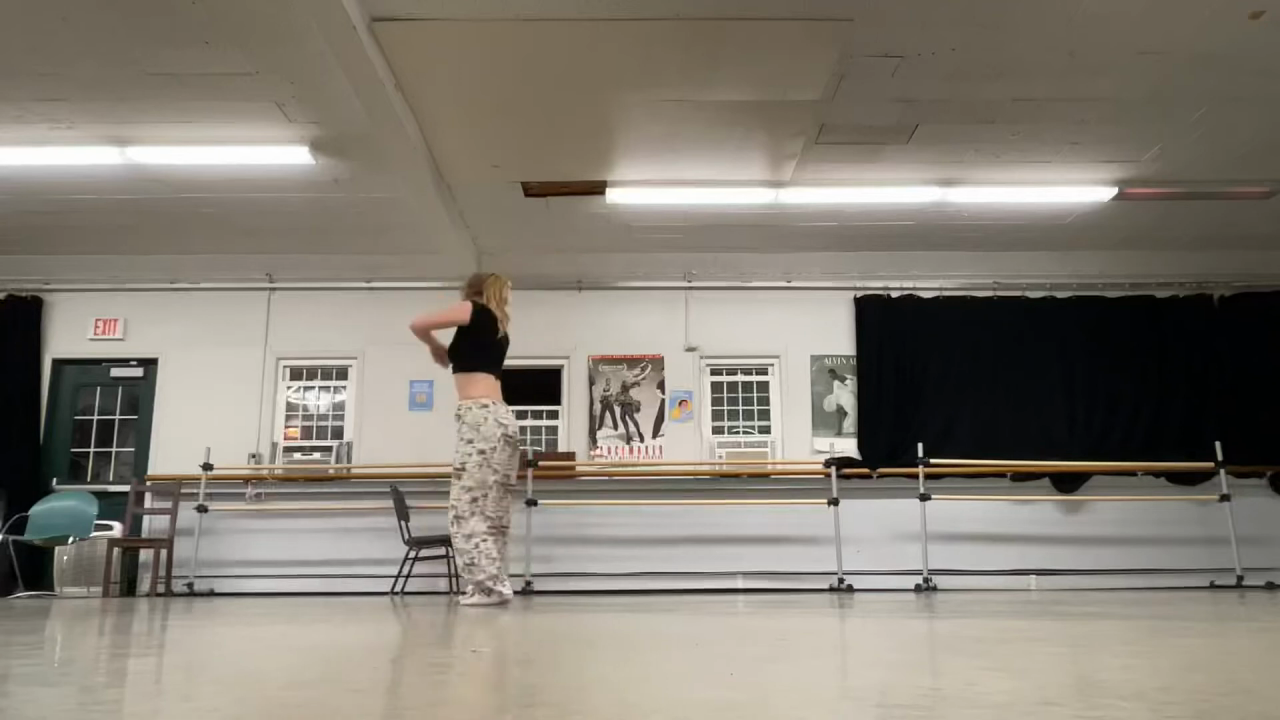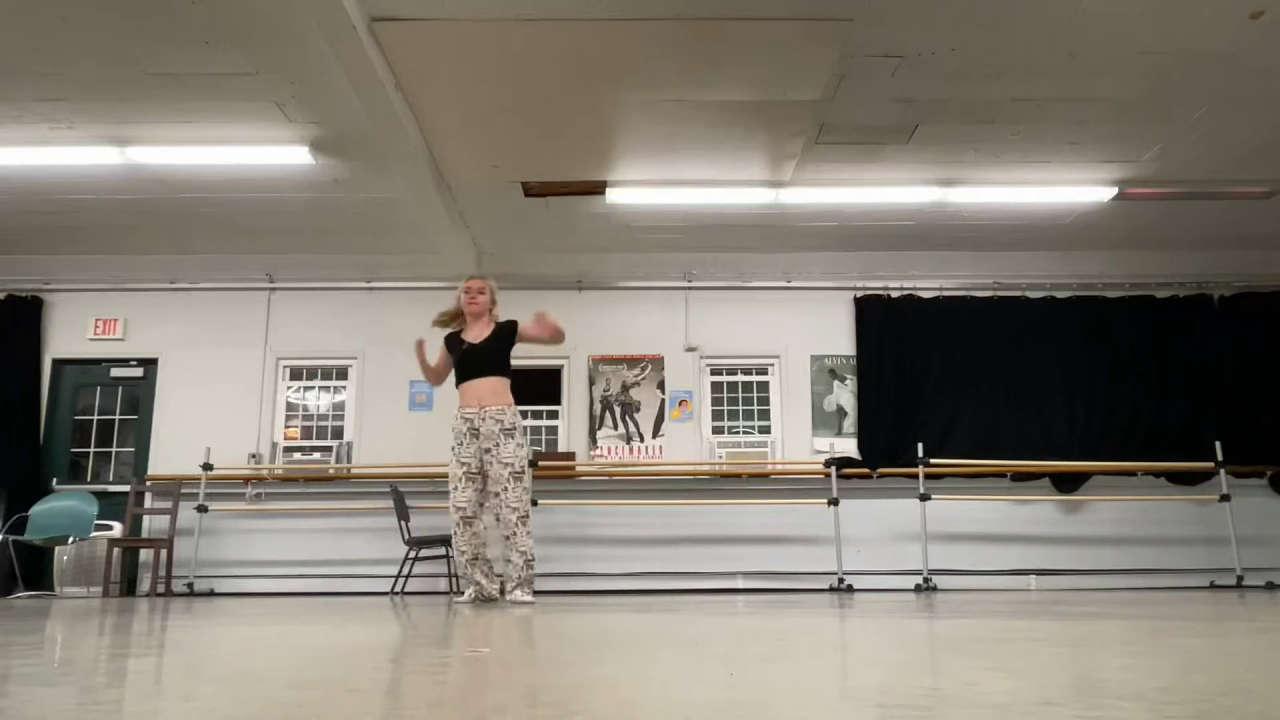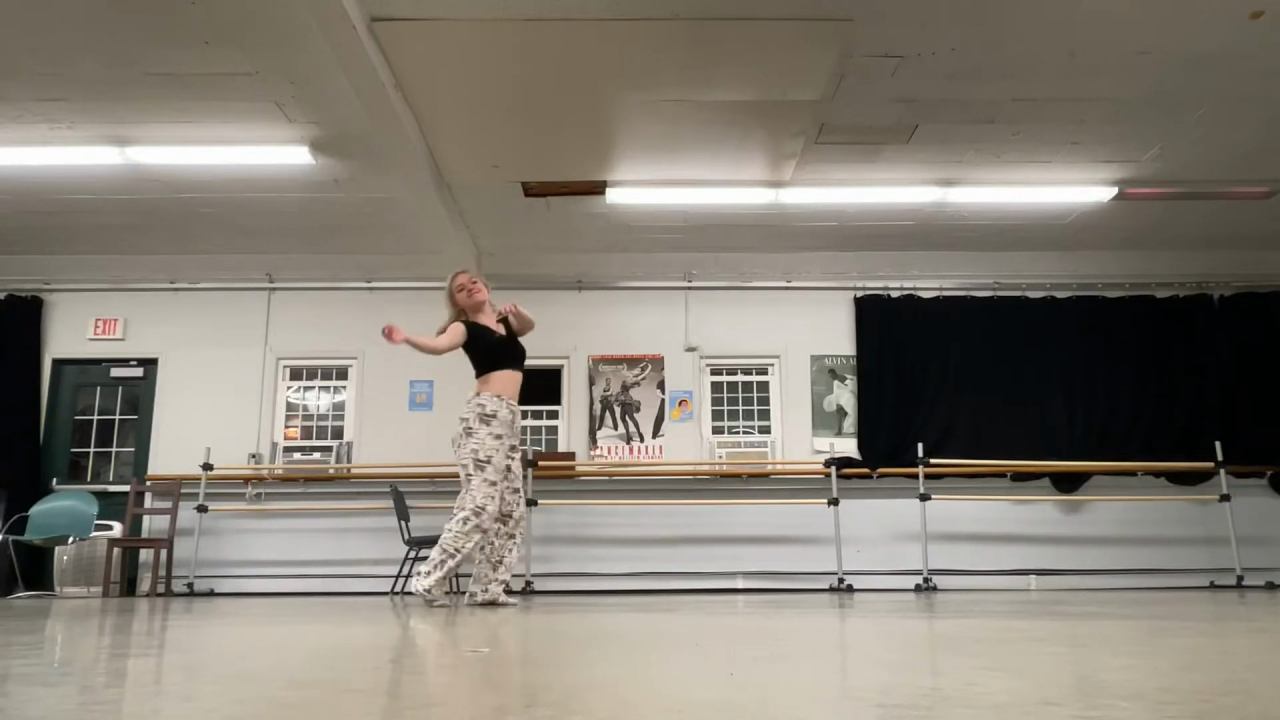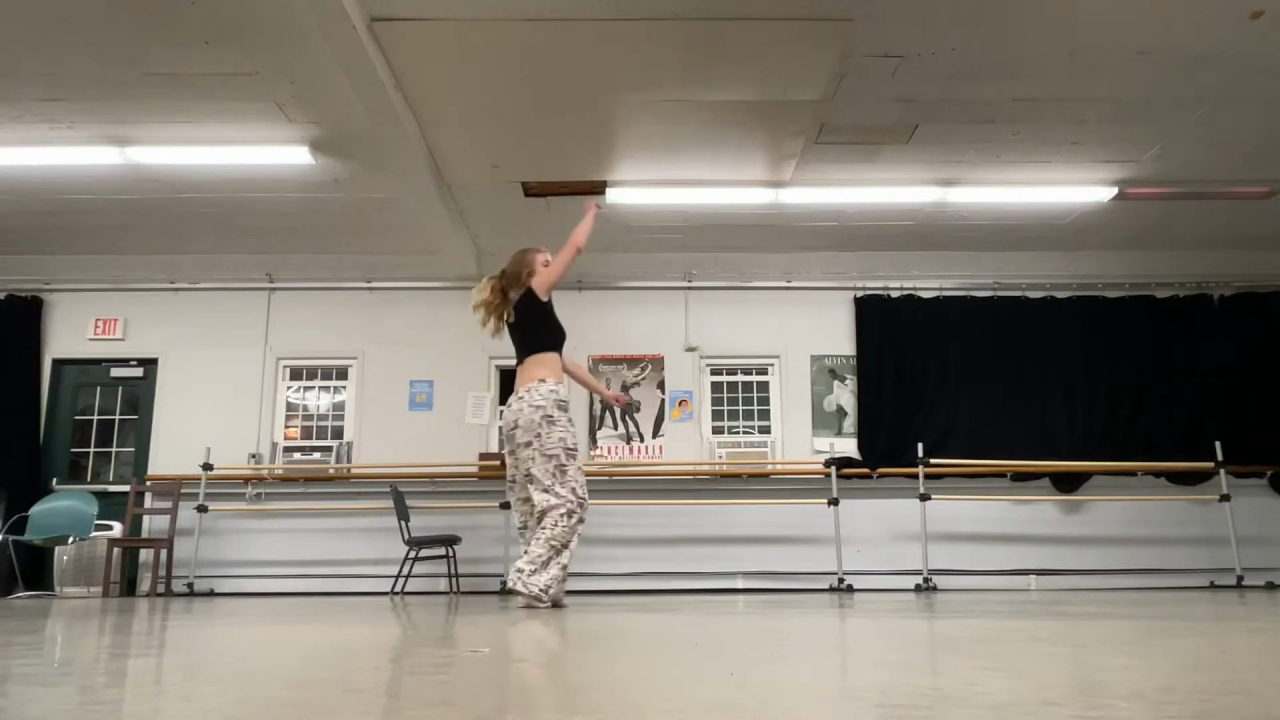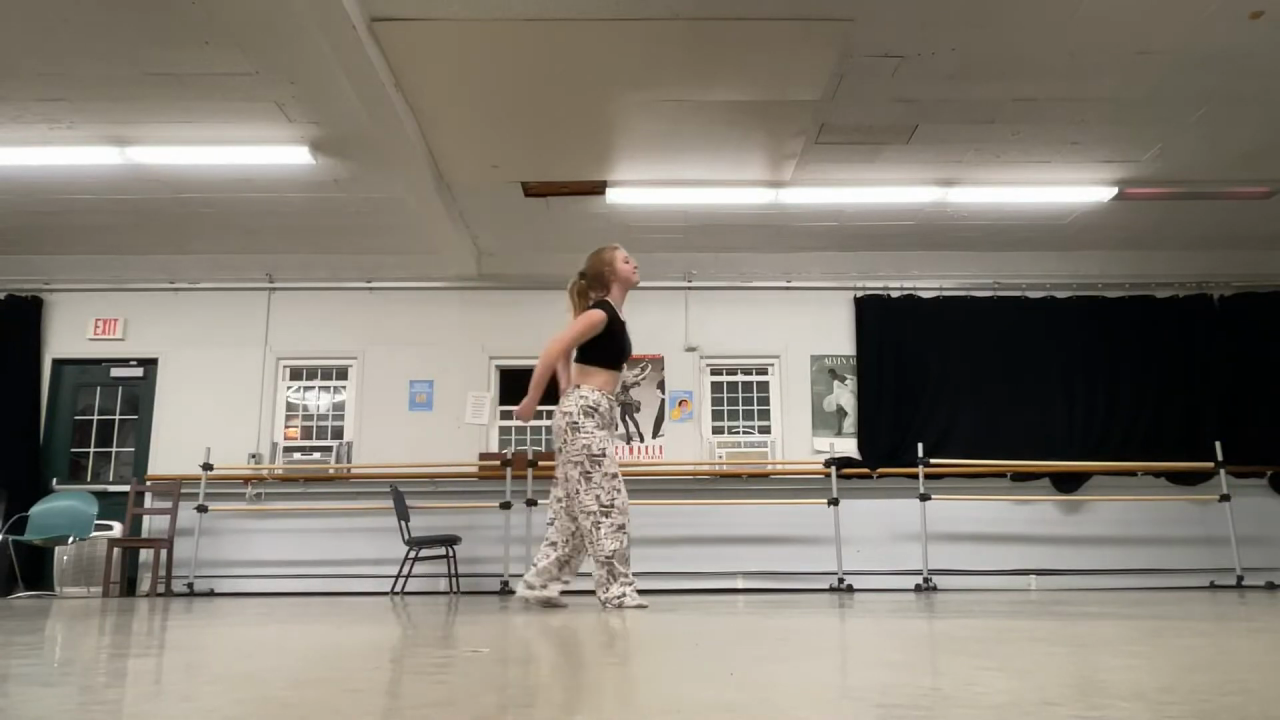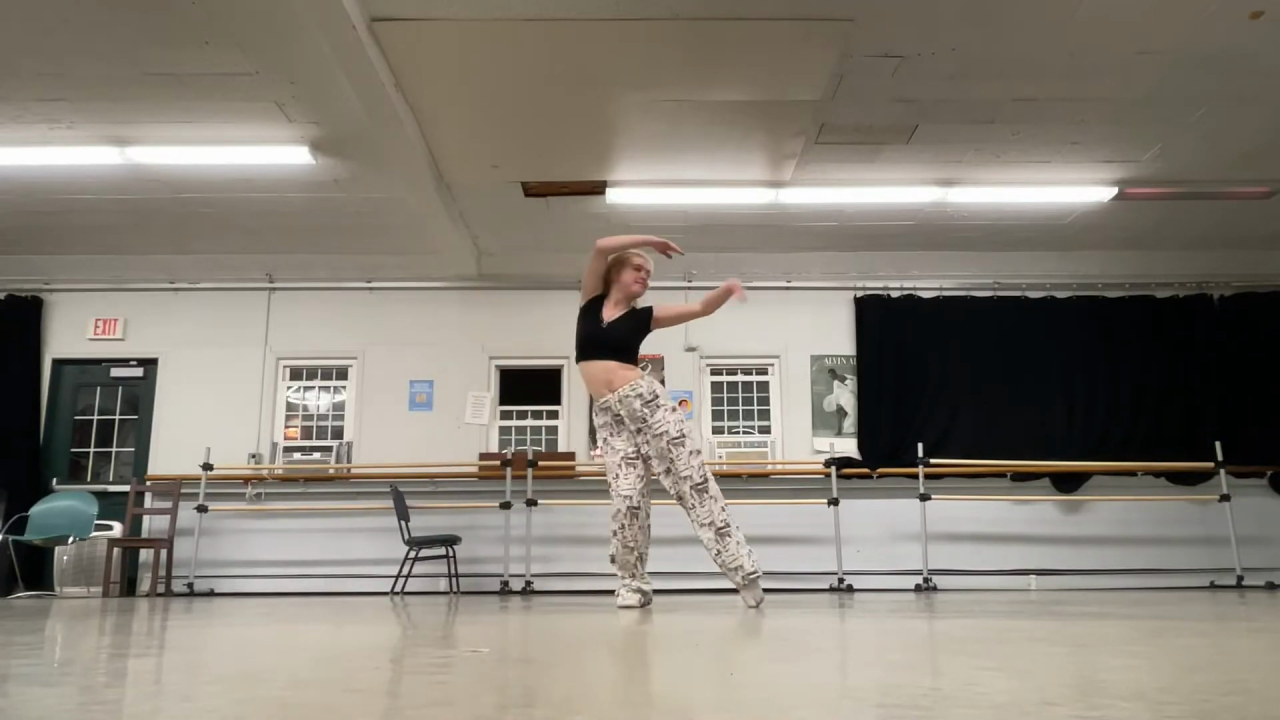
dt=0.7s
person 1, frame 1
left shoulder: (474, 312)
right shoulder: (500, 332)
left elbow: (419, 324)
left wrist: (433, 345)
right wrist: (450, 352)
left hip: (482, 417)
right hip: (501, 418)
left knee: (468, 508)
right knee: (491, 508)
left ankle: (492, 586)
right ankle: (490, 585)
person 1, frame 2
left shoulder: (507, 330)
right shoulder: (452, 338)
left elbow: (556, 337)
right elbow: (436, 379)
left wrist: (548, 325)
right wrist: (422, 358)
left hip: (502, 424)
right hip: (465, 426)
left knee: (512, 508)
right knee: (465, 512)
left ankle: (518, 585)
right ankle: (480, 584)
person 1, frame 3
left shoulder: (508, 323)
right shoulder: (464, 327)
left elbow: (527, 325)
right elbow: (438, 346)
left wrist: (513, 311)
right wrist: (406, 338)
left hip: (507, 421)
right hip: (485, 415)
left knee: (510, 509)
right knee: (481, 504)
left ankle: (489, 586)
right ankle: (430, 580)
person 1, frame 4
left shoulder: (516, 316)
right shoulder: (532, 296)
left elbow: (558, 362)
right elbow: (574, 247)
left wrist: (603, 392)
right wrist: (590, 213)
left hip: (518, 408)
right hip: (542, 404)
left knee: (536, 506)
right knee: (568, 499)
left ankle: (541, 584)
right ankle: (530, 578)
person 1, frame 5
left shoulder: (611, 313)
right shoulder: (600, 313)
left elbow: (562, 354)
right elbow: (553, 350)
right wrist: (531, 399)
left hip: (594, 413)
right hip: (587, 411)
left knee: (572, 506)
right knee: (606, 500)
left ankle: (540, 582)
right ankle: (614, 588)
person 1, frame 6
left shoulder: (642, 317)
right shoulder: (590, 304)
left elbow: (701, 309)
right elbow: (600, 248)
left wrist: (728, 288)
right wrist: (651, 242)
left hip: (645, 402)
right hip: (608, 416)
left knee: (694, 484)
right knee: (628, 498)
left ankle: (741, 571)
right ankle: (633, 586)
